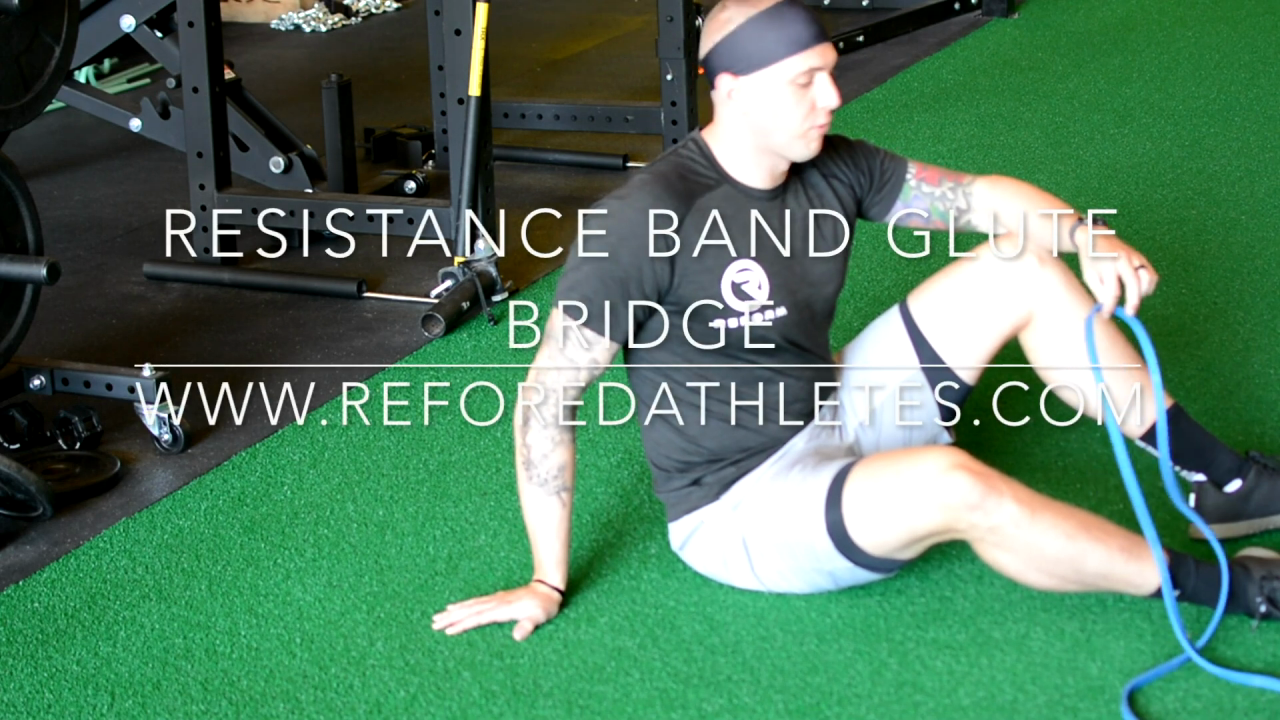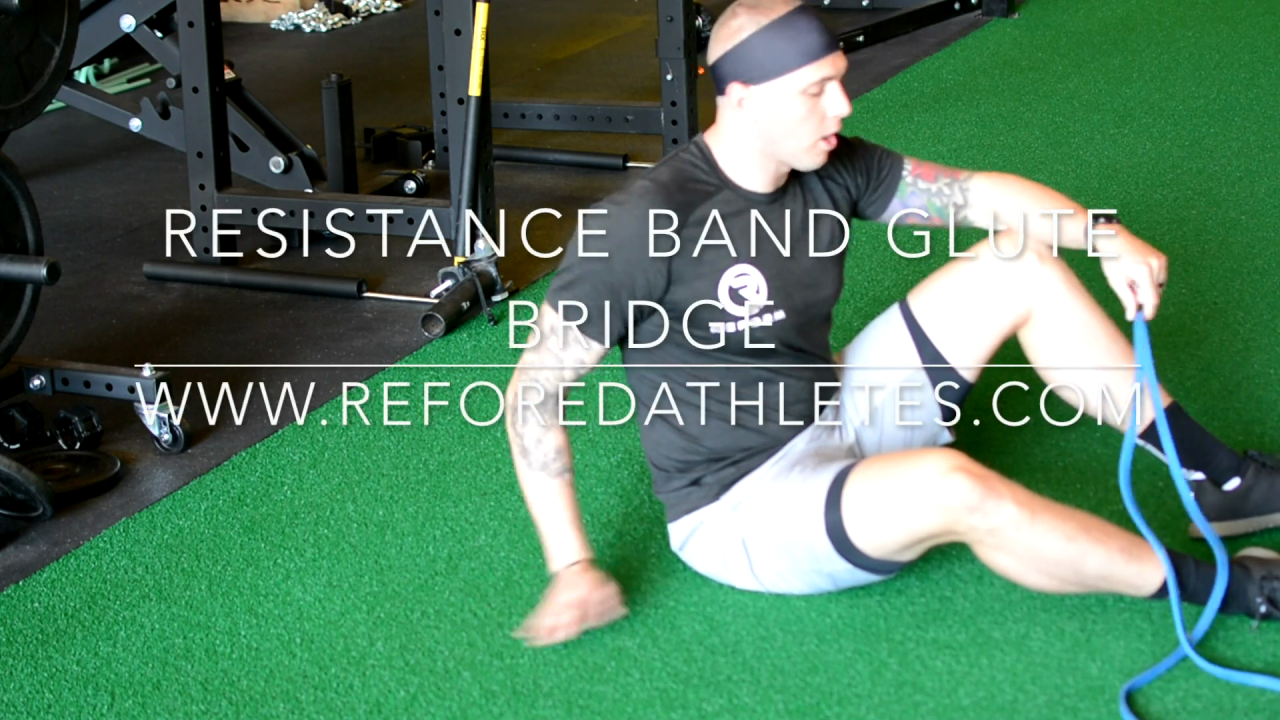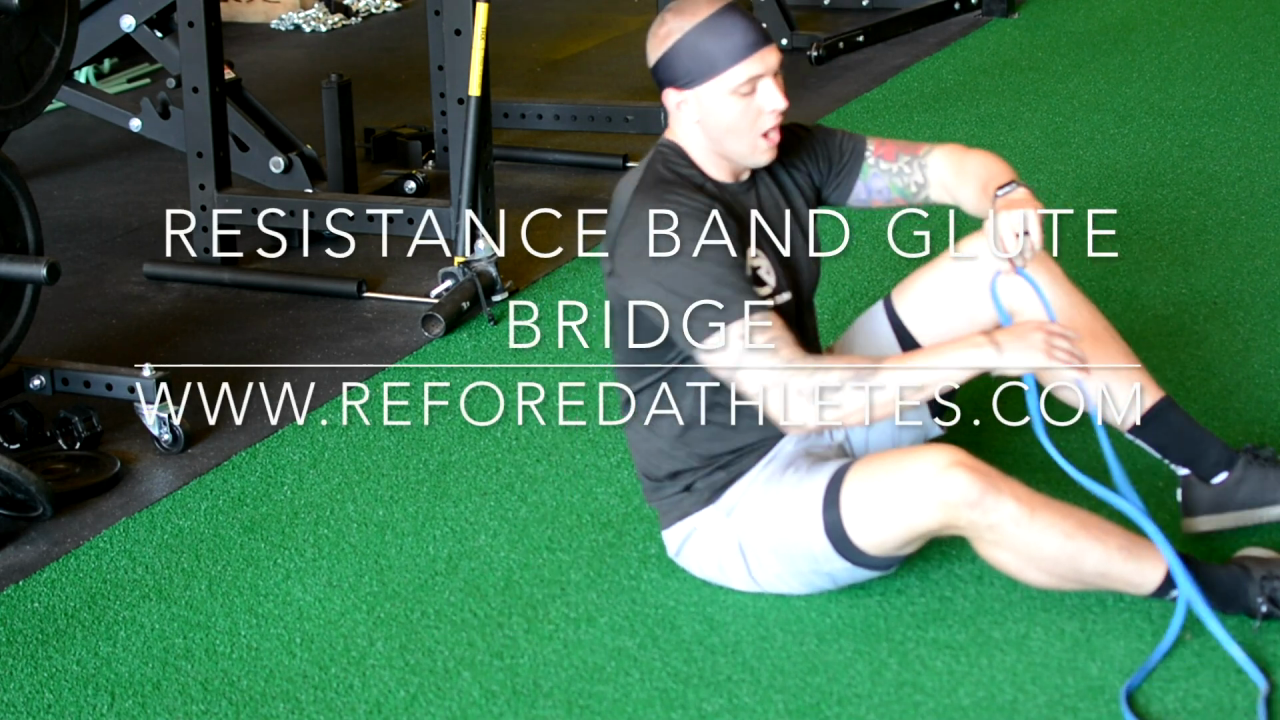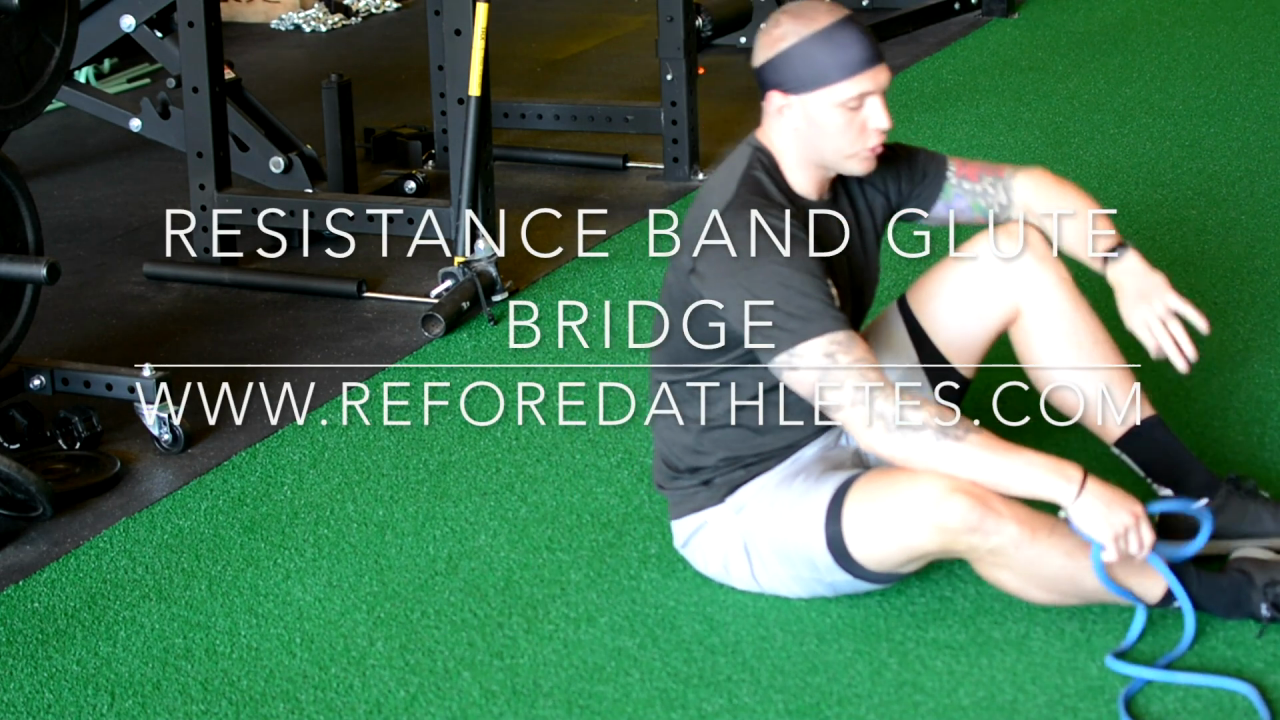
dt=0.4s
person 1, frame 1
left shoulder: (832, 166)
right shoulder: (648, 219)
left elbow: (982, 196)
right elbow: (547, 397)
left wrist: (1091, 238)
right wrist: (547, 583)
left hip: (832, 419)
right hip: (741, 510)
left knee: (1025, 267)
right knee: (950, 482)
right ankle: (1207, 585)
person 1, frame 2
left shoulder: (828, 166)
right shoulder: (644, 227)
left elbow: (980, 191)
right elbow: (532, 394)
left wrist: (1108, 235)
right wrist: (575, 567)
left hip: (831, 417)
right hip: (748, 508)
left knee: (1022, 261)
right knee: (950, 485)
left ankle: (1214, 480)
right ankle: (1210, 584)
person 1, frame 3
left shoulder: (785, 151)
right shoulder: (663, 227)
left elbow: (946, 164)
right elbow: (798, 399)
left wrist: (1008, 200)
right wrist: (984, 353)
left hip: (818, 417)
right hip: (734, 511)
left knee: (1003, 263)
right knee: (950, 480)
left ankle: (1207, 474)
right ankle: (1206, 584)
person 1, frame 4
left shoulder: (854, 160)
right shoulder: (744, 236)
left elbow: (1031, 189)
right elbow: (880, 423)
left wrist: (1124, 265)
right wrist: (1073, 487)
left hip: (836, 422)
right hip: (747, 510)
left knee: (1016, 254)
right knee: (955, 506)
left ankle: (1188, 493)
right ankle: (1203, 591)
